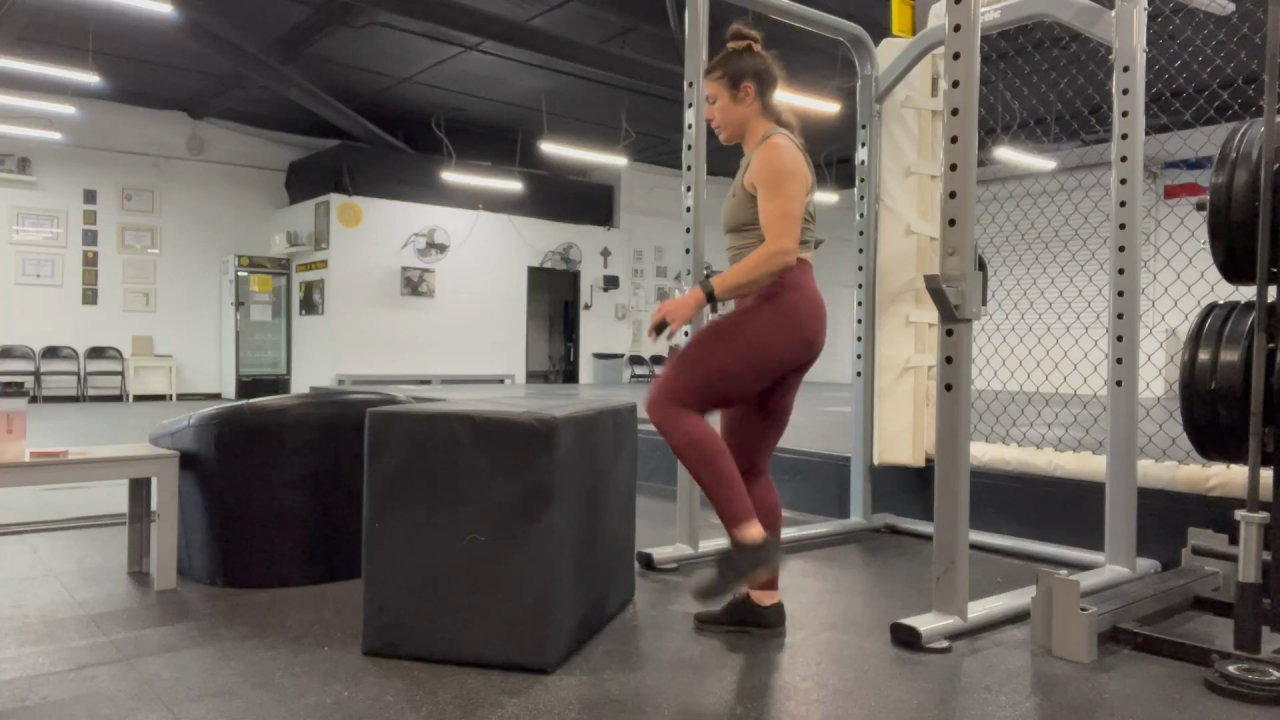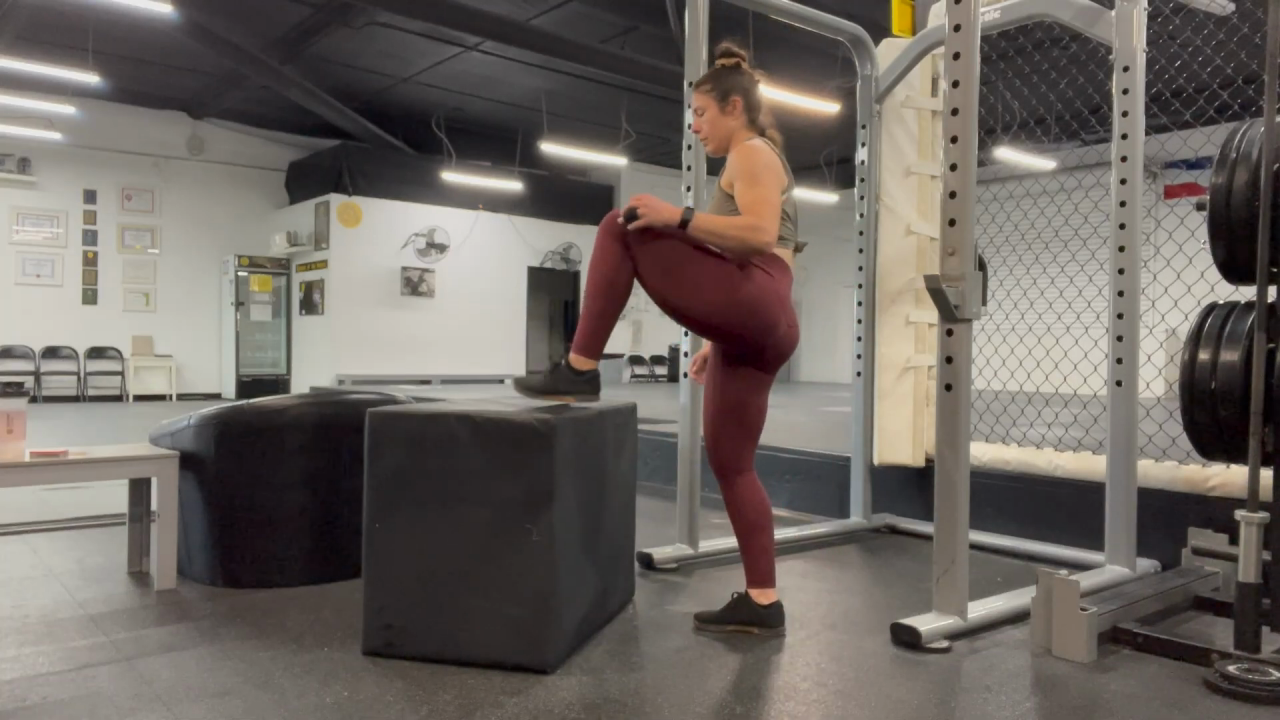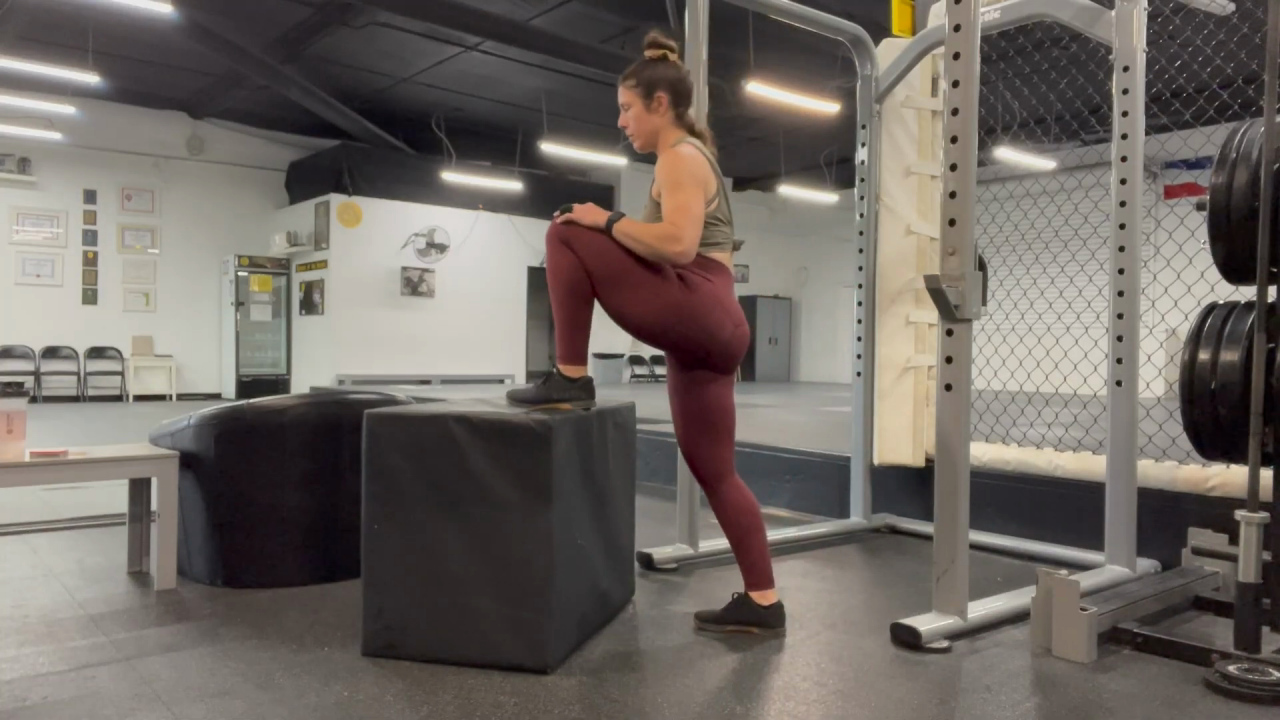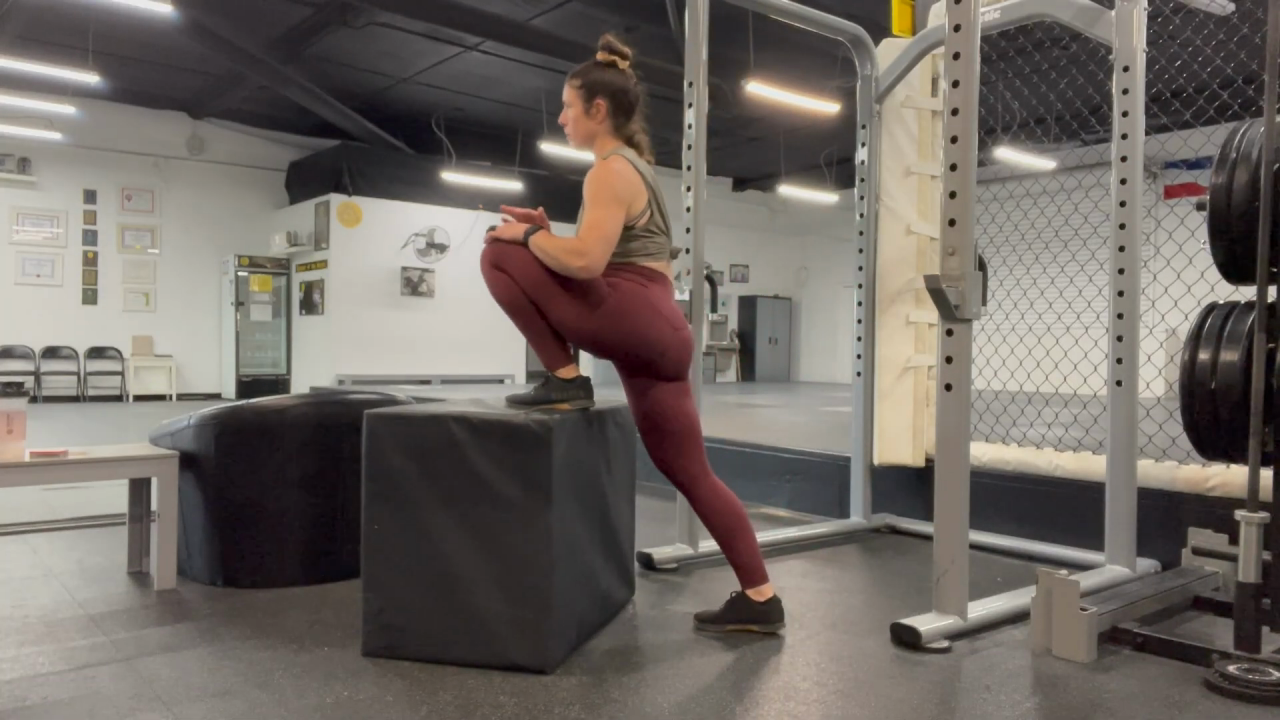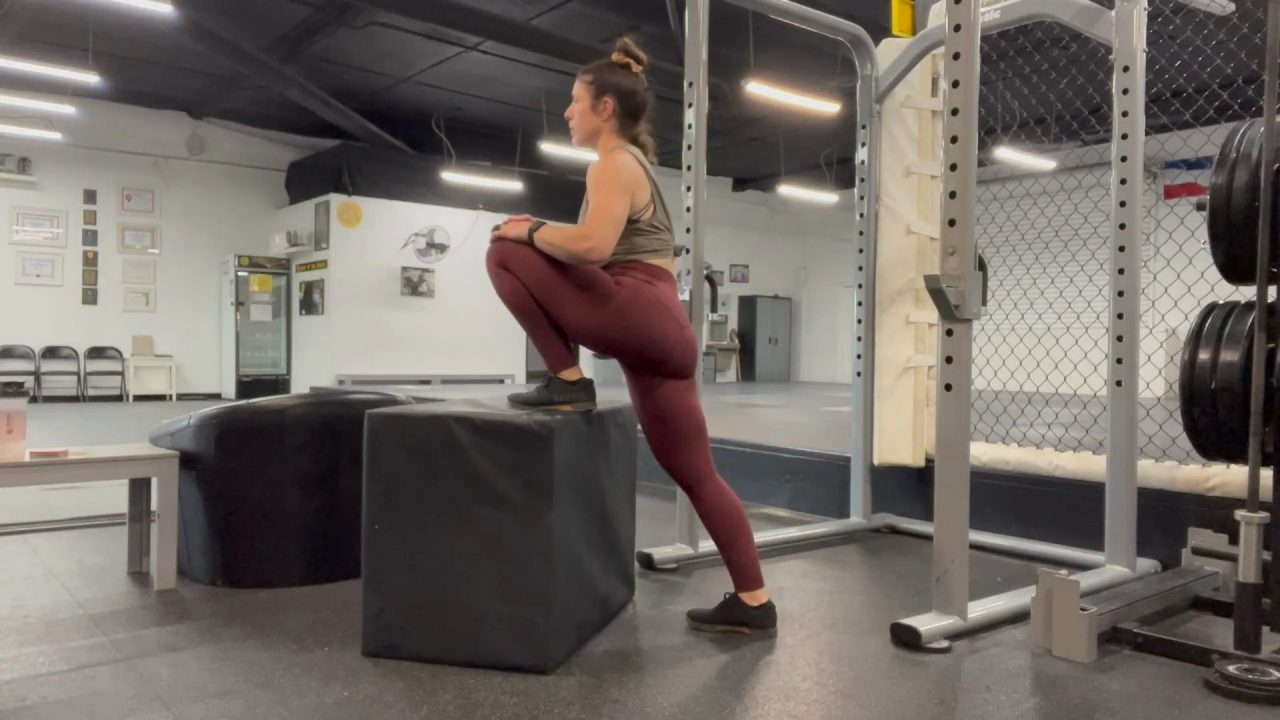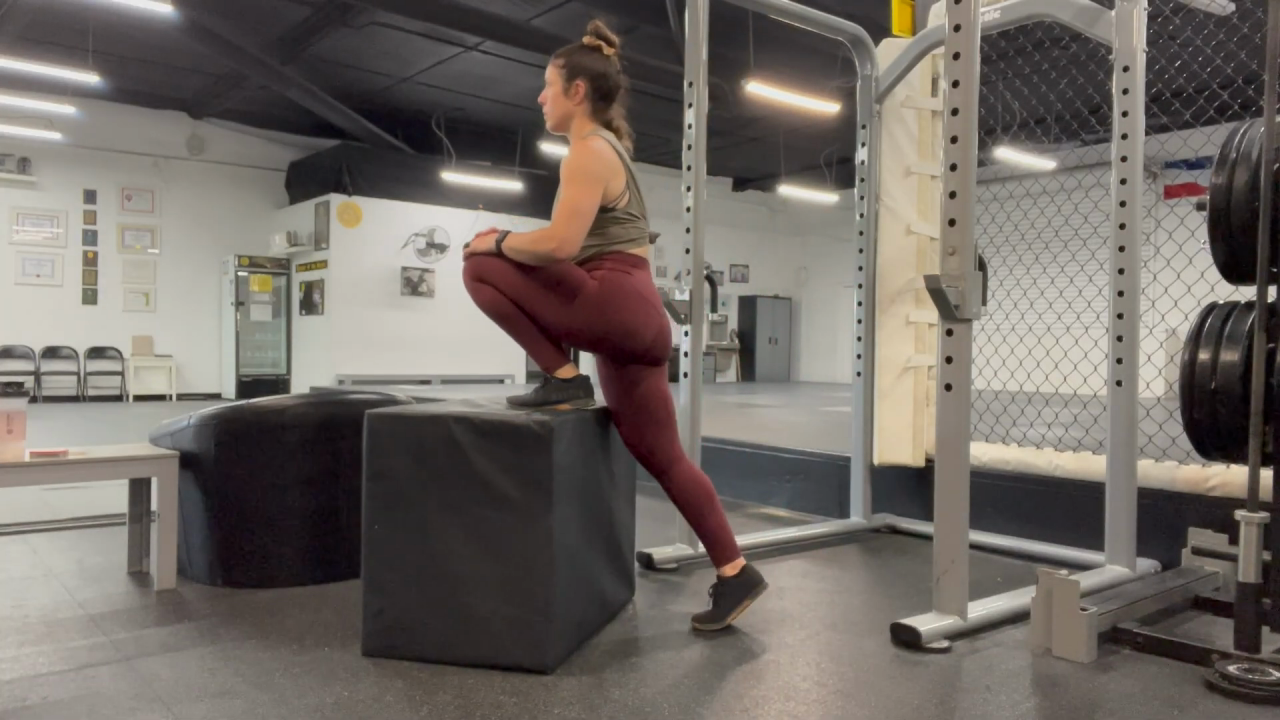
dt=0.7s
person 1, frame 1
left shoulder: (774, 152)
right shoulder: (766, 156)
left elbow: (780, 252)
left wrist: (701, 296)
right wrist: (719, 300)
left hip: (780, 313)
right hip: (779, 317)
left knee: (669, 403)
right knee: (745, 462)
left ankle: (749, 541)
right ankle: (761, 599)
person 1, frame 2
left shoulder: (752, 153)
right shoulder: (753, 161)
left elbow: (761, 235)
left wrist: (679, 217)
right wrist: (715, 342)
left hip: (750, 308)
right hip: (761, 329)
left knee: (621, 229)
right knee: (731, 464)
left ankle: (581, 368)
right ankle: (762, 602)
person 1, frame 3
left shoulder: (680, 157)
right shoulder: (692, 157)
left elbow: (679, 245)
left wrist: (608, 222)
right wrist: (608, 254)
left hip: (694, 315)
right hip: (714, 328)
left knee: (567, 235)
right knee: (713, 471)
left ankle: (570, 378)
right ankle: (761, 601)
person 1, frame 4
left shoulder: (608, 170)
right shoulder: (630, 166)
left elbow: (587, 262)
left wrist: (529, 237)
right wrist: (547, 231)
left hip: (633, 323)
right hip: (659, 335)
left knee: (499, 255)
right knee: (690, 473)
left ankle: (564, 381)
right ankle: (759, 598)
person 1, frame 5
left shoulder: (613, 163)
right shoulder: (632, 163)
left elbow: (593, 245)
left wrist: (530, 232)
right wrist: (545, 235)
left hip: (640, 321)
right hip: (662, 331)
left knee: (505, 252)
right knee: (695, 474)
left ankle: (567, 381)
right ankle: (752, 601)
person 1, frame 6
left shoulder: (586, 152)
right shoulder: (607, 147)
left elbow: (562, 245)
left wrist: (499, 241)
right wrist: (513, 242)
left hip: (616, 309)
right hip: (636, 318)
left knee: (481, 268)
right knee: (663, 458)
left ankle: (563, 379)
right ankle: (734, 574)
